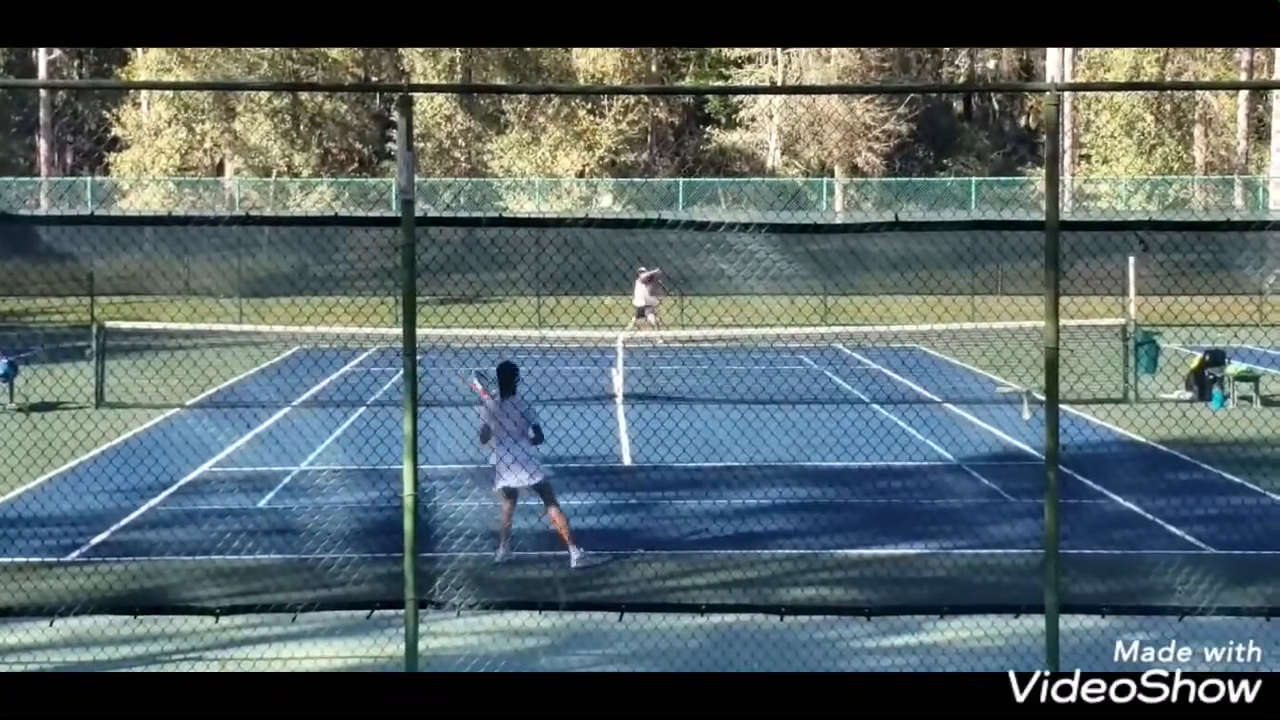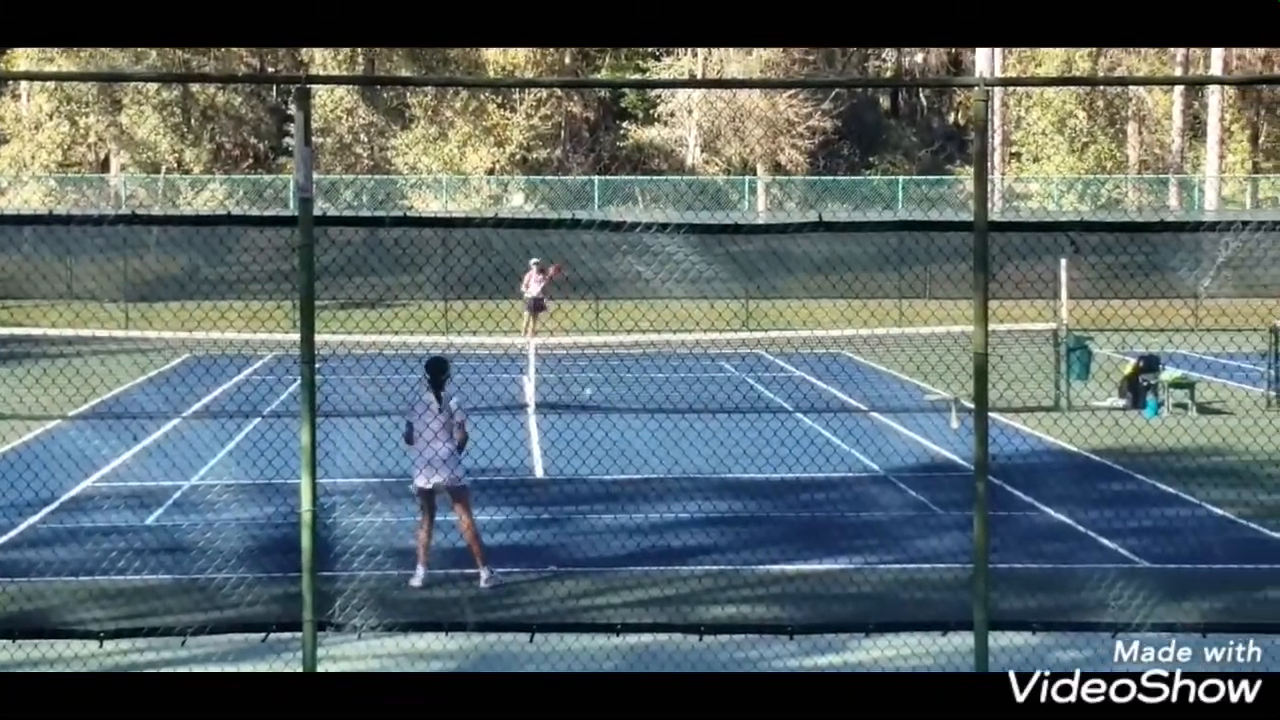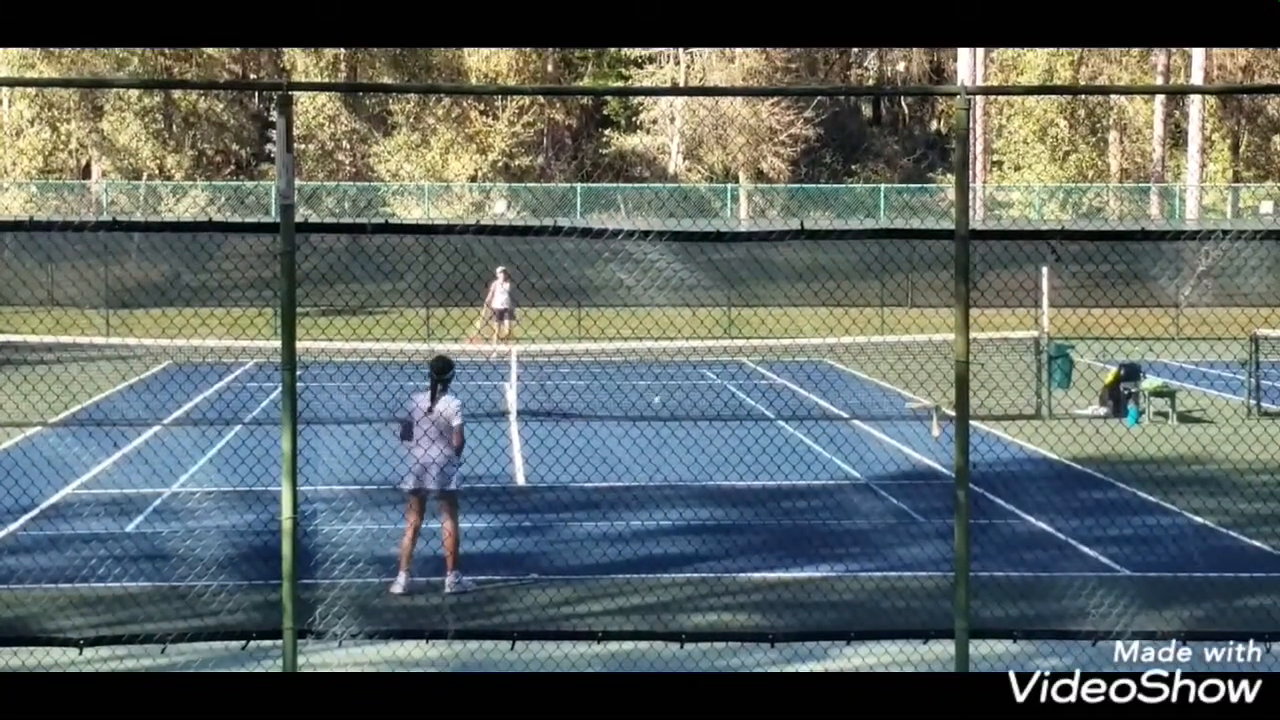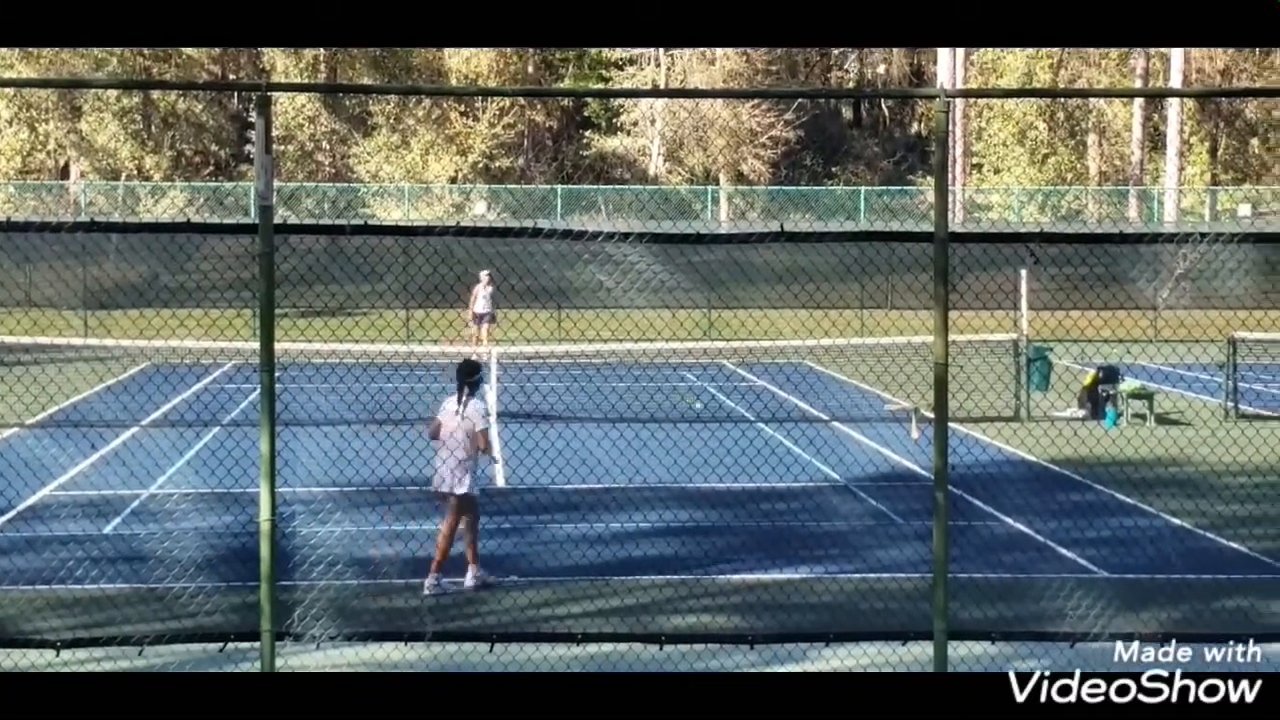
dt=0.5s
person 1, frame 1
left shoulder: (489, 407)
right shoulder: (524, 406)
left elbow: (483, 439)
right elbow: (539, 438)
left hip: (504, 464)
right hip: (528, 461)
left knee: (508, 502)
right knee: (552, 506)
left ankle: (503, 548)
right ankle: (573, 551)
person 1, frame 2
left shoulder: (417, 405)
right shoulder: (452, 403)
left elbow: (408, 439)
right elbow: (462, 438)
left hip: (422, 466)
right hip: (447, 464)
left knee: (426, 519)
right knee: (465, 517)
left ankle: (421, 571)
right ankle: (484, 572)
person 1, frame 3
left shoulder: (416, 401)
right shoulder: (453, 404)
left elbow: (404, 434)
right elbow: (458, 441)
right wrist: (456, 455)
left hip: (417, 466)
right hip: (443, 467)
left knee: (413, 523)
right knee: (450, 521)
left ankle: (403, 578)
right ankle: (452, 577)
person 1, frame 4
left shoulder: (448, 402)
right shoulder: (478, 407)
left elbow: (433, 433)
right elbow: (483, 445)
right wrist: (490, 449)
left hip: (446, 468)
right hip: (462, 472)
left knee: (472, 517)
right knee: (450, 525)
left ankle: (474, 572)
right ankle: (433, 579)
